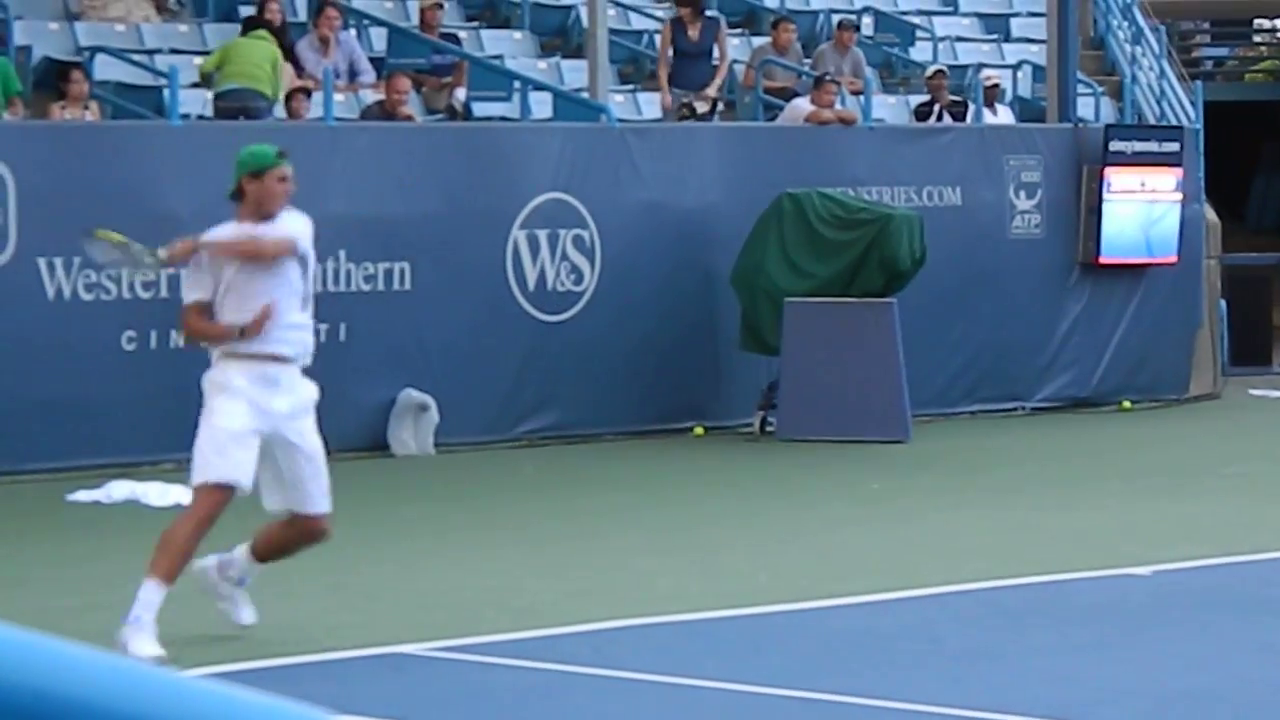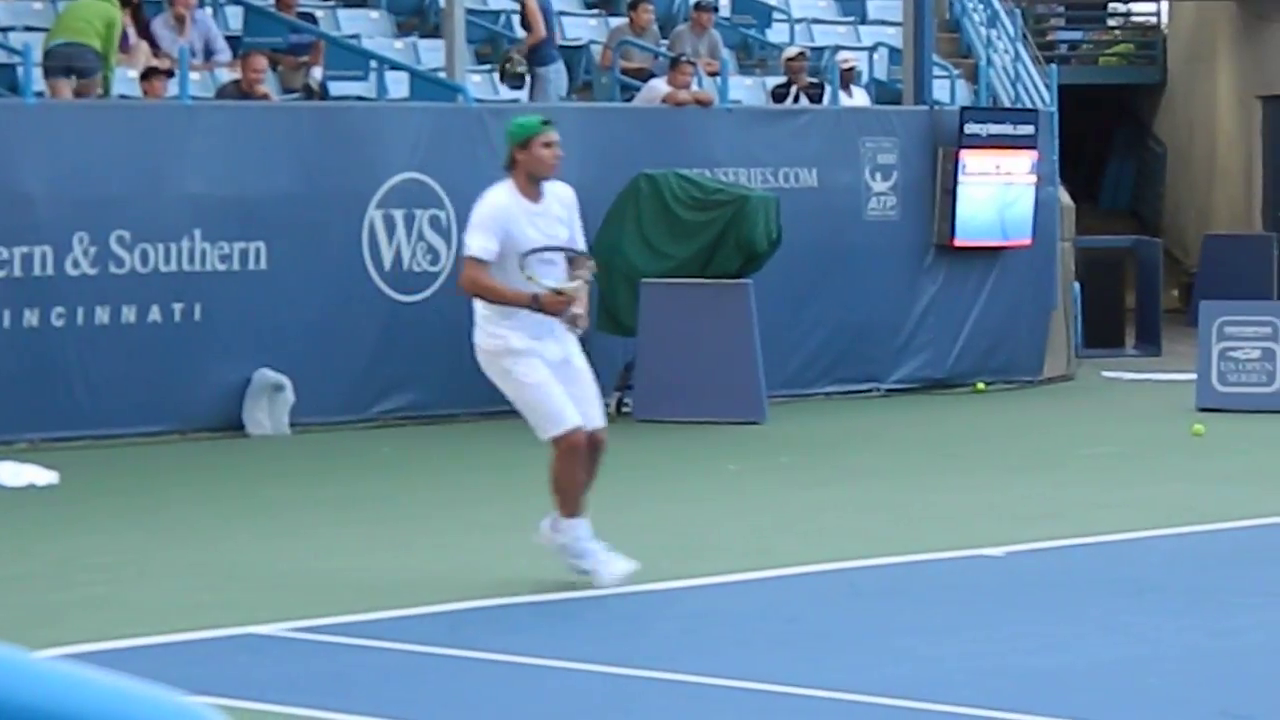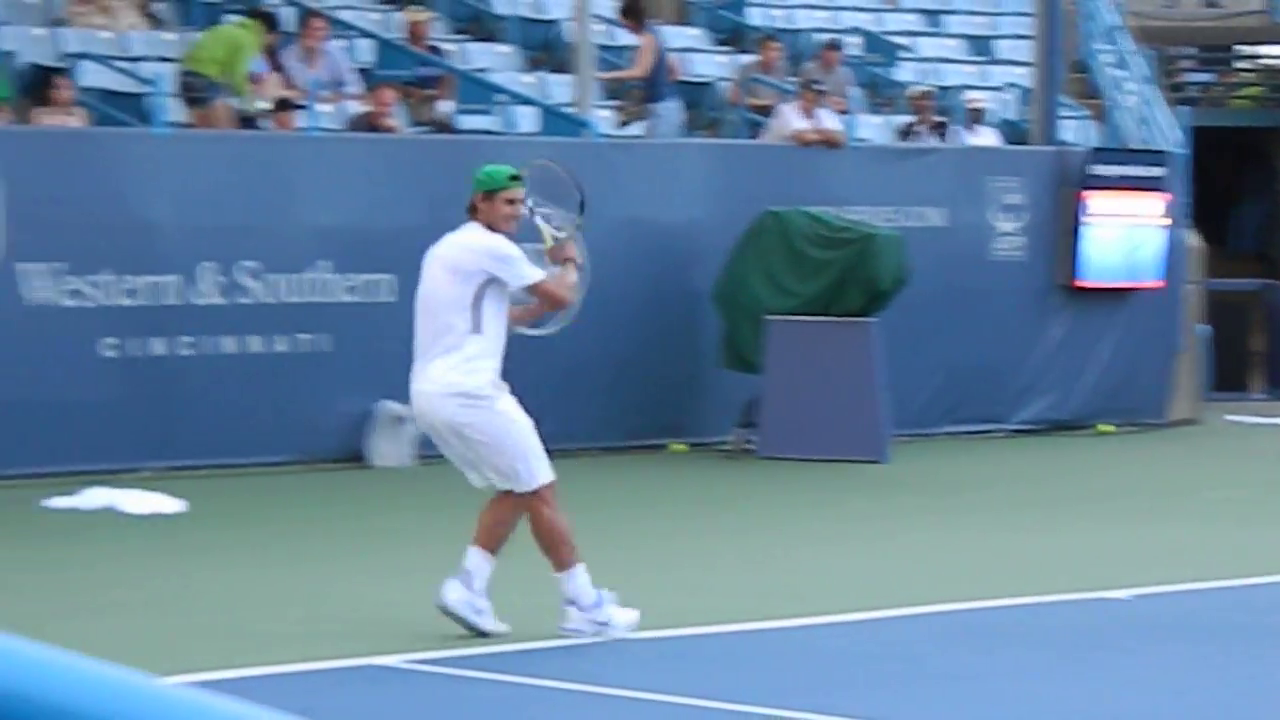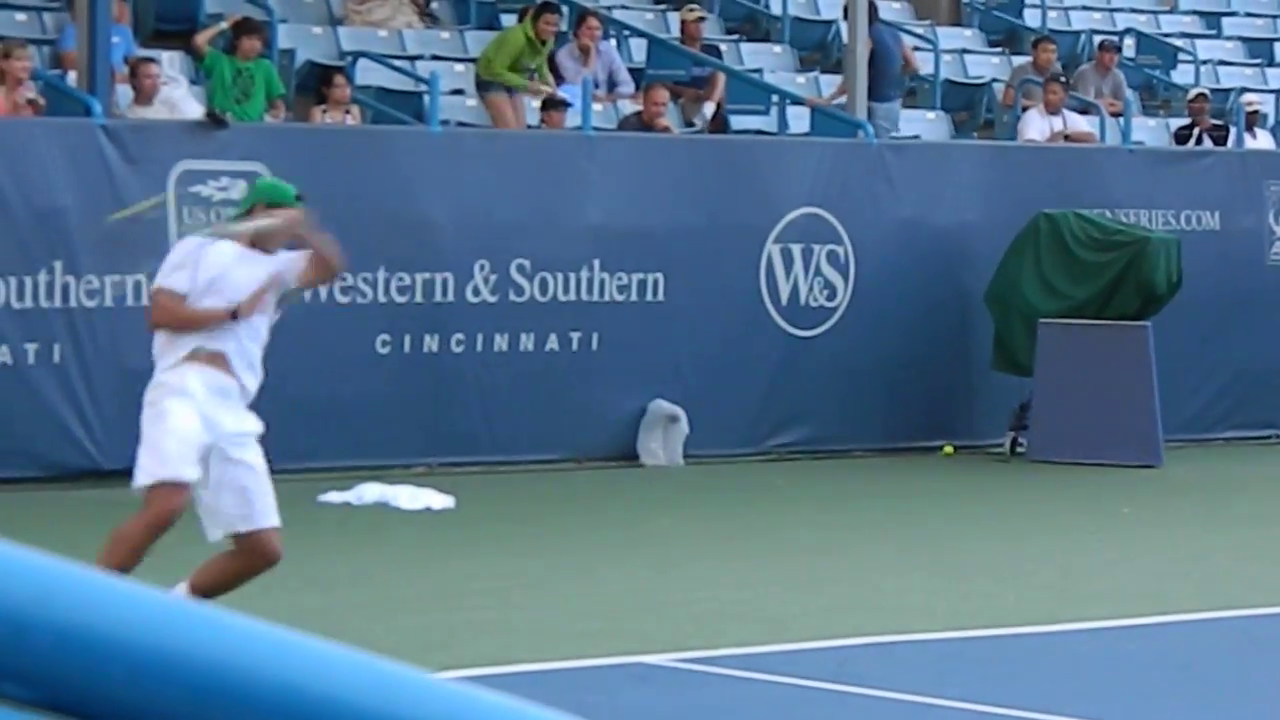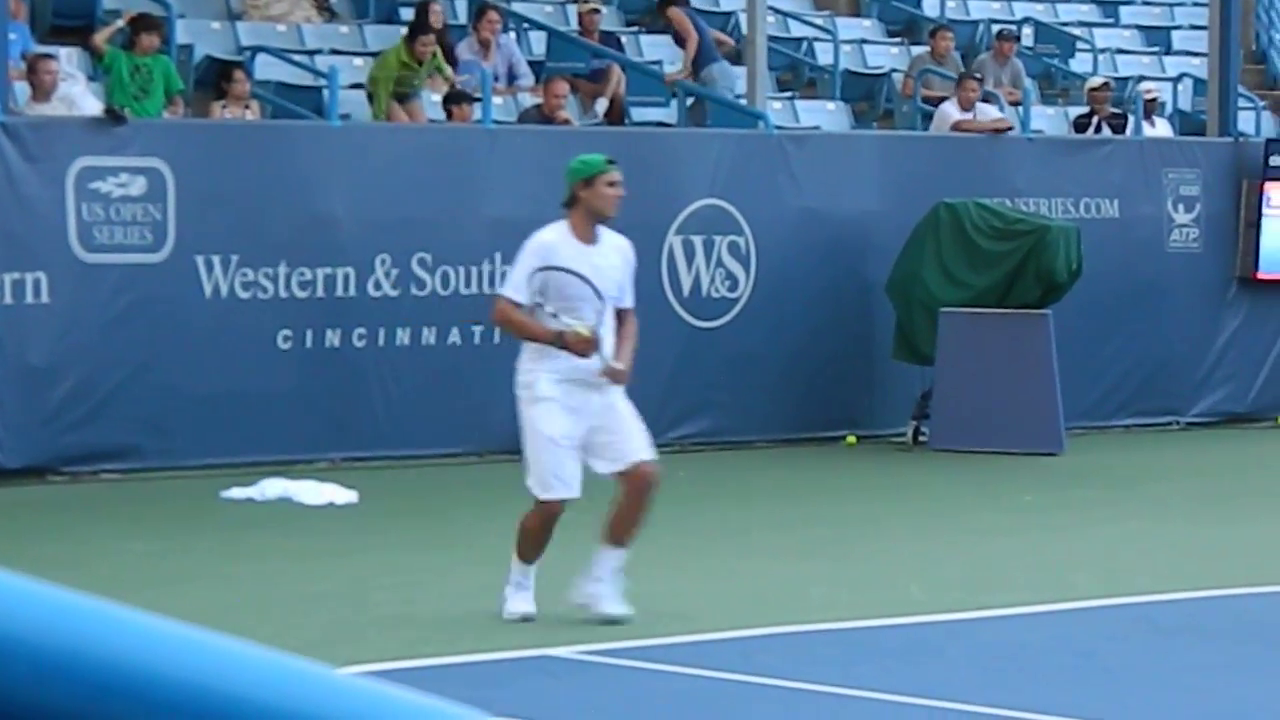
dt=1s
person 1, frame 1
left shoulder: (293, 224)
right shoulder: (211, 246)
left elbow: (270, 251)
right elbow: (193, 325)
left wrist: (199, 247)
right wrist: (236, 330)
left hip: (290, 392)
right hip: (235, 385)
left knee: (313, 527)
right knee: (213, 498)
left ankle: (231, 570)
right ankle: (142, 617)
person 1, frame 2
left shoulder: (564, 197)
right shoulder: (495, 206)
right elbow: (471, 280)
left wrist: (577, 301)
right wrist: (536, 303)
left hip: (557, 337)
right hip: (510, 344)
left knee: (595, 439)
right knee: (573, 439)
left ankle: (563, 528)
right ankle: (581, 546)
person 1, frame 3
left shoulder: (448, 248)
right shoulder: (492, 247)
right elbow: (559, 298)
left wrist: (526, 312)
right wrist: (569, 263)
left hip: (431, 395)
right hip: (468, 392)
left knee: (516, 490)
right knee: (538, 495)
left ankle: (466, 590)
right ankle: (585, 607)
person 1, frame 4
left shoulder: (281, 267)
right shoulder: (201, 251)
left elbow: (328, 269)
right elbow: (161, 314)
left wrist: (306, 231)
right wrist: (235, 311)
left hip: (233, 415)
right hip: (183, 395)
left knee: (264, 549)
right knee: (165, 505)
person 1, frame 5
left shoulder: (621, 249)
right shoulder: (545, 244)
right elbow: (504, 312)
left wrist: (625, 359)
right wrist: (560, 339)
left hip: (601, 389)
right hip: (549, 388)
left knee: (643, 476)
right knee: (553, 501)
left ankle: (600, 582)
right ankle: (518, 584)
